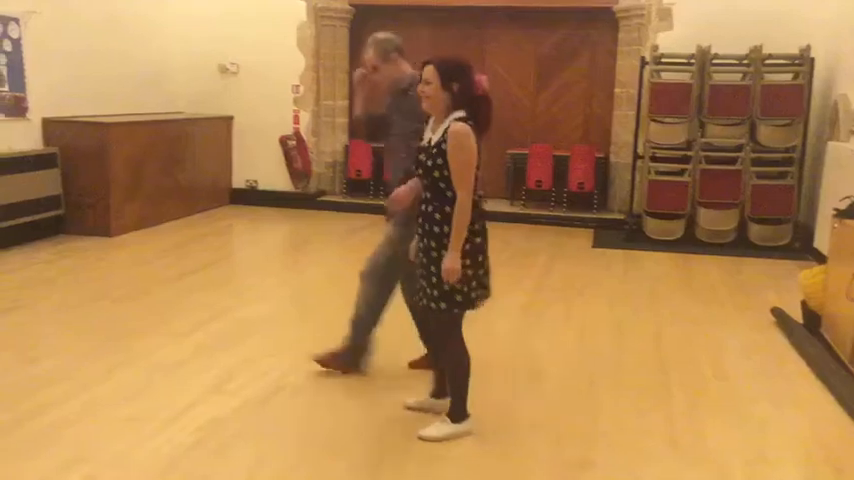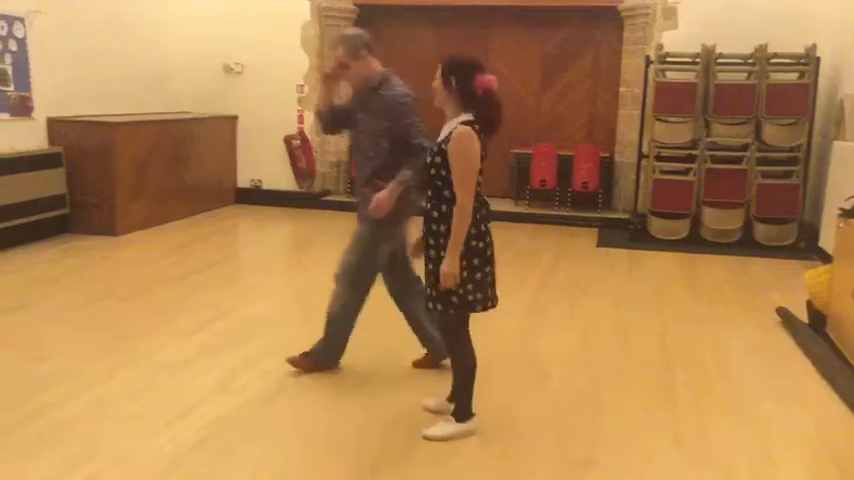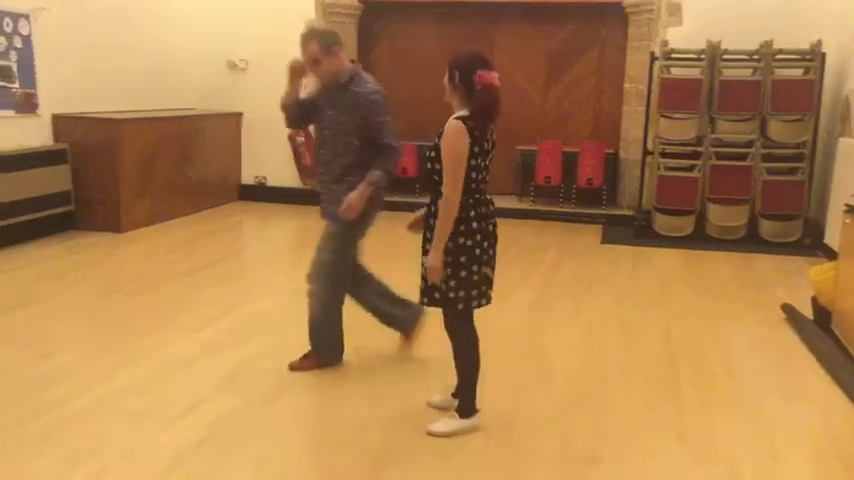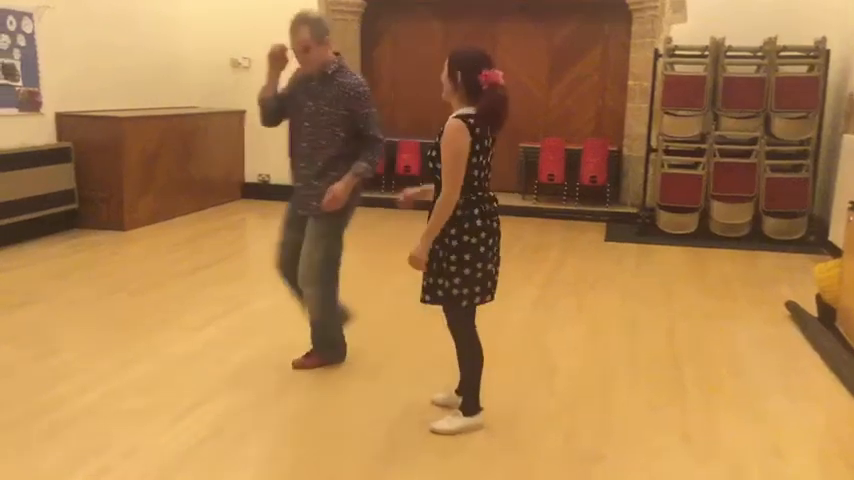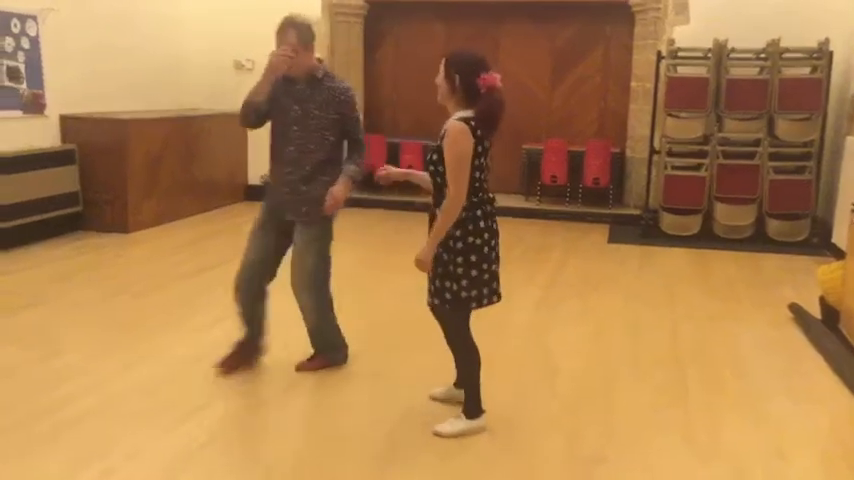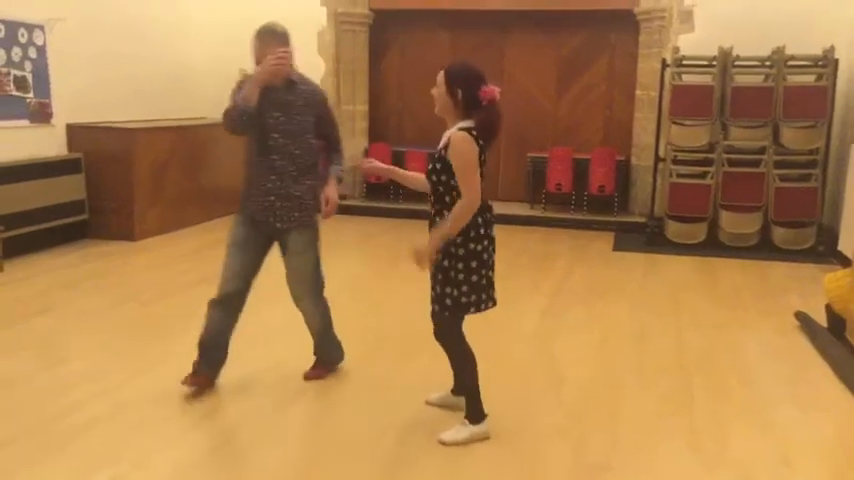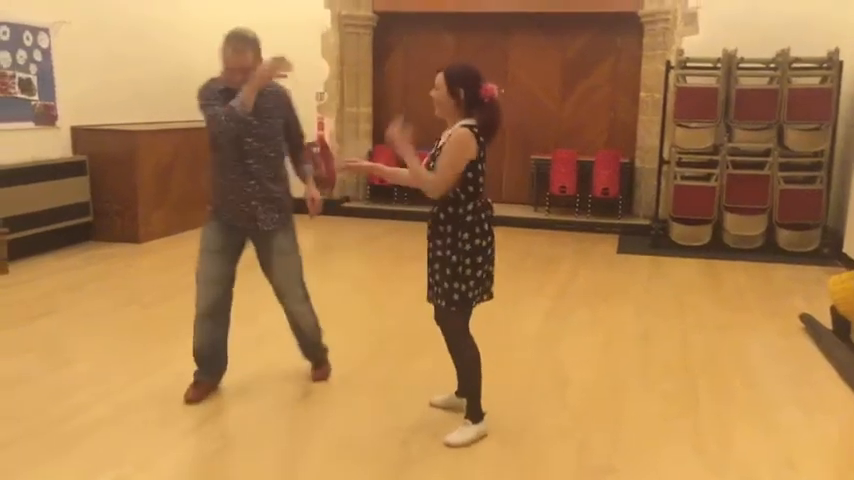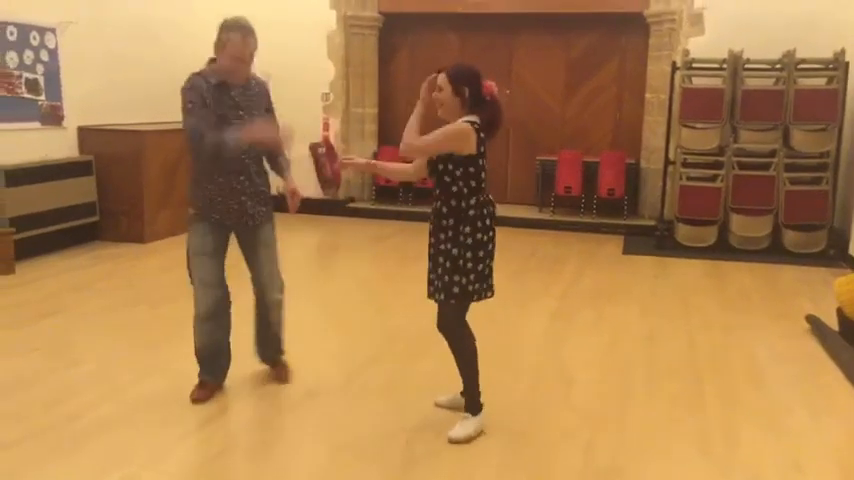
dt=0.2s
person 1, frame 1
left shoulder: (460, 131)
right shoulder: (432, 127)
left elbow: (465, 198)
left wrist: (454, 252)
right wrist: (422, 239)
left hip: (456, 238)
right hip: (433, 234)
left knee: (447, 325)
right knee: (429, 315)
left ankle: (459, 416)
right ankle: (440, 393)
person 1, frame 2
left shoulder: (463, 133)
right shoulder: (454, 128)
left elbow: (465, 200)
left wrist: (452, 255)
right wrist: (427, 235)
left hip: (460, 241)
right hip: (444, 235)
left knee: (454, 326)
right knee: (447, 323)
left ankle: (464, 416)
right ankle: (456, 397)
person 1, frame 3
left shoulder: (456, 128)
right shoulder: (478, 124)
left elbow: (452, 195)
left wrist: (436, 250)
right wrist: (427, 214)
left hip: (459, 235)
right hip: (470, 231)
left knee: (457, 322)
right knee: (457, 319)
left ankle: (467, 412)
right ankle: (461, 393)
person 1, frame 4
left shoulder: (457, 126)
right shoulder: (480, 122)
left elbow: (451, 193)
left wrist: (424, 242)
right wrist: (422, 191)
left hip: (462, 231)
right hip: (476, 226)
left knee: (460, 320)
right knee: (459, 316)
left ankle: (471, 410)
right ankle: (464, 391)
person 1, frame 5
left shoulder: (458, 129)
right shoulder: (471, 123)
left elbow: (456, 196)
left wrist: (430, 245)
right wrist: (405, 175)
left hip: (464, 234)
right hip: (468, 232)
left knee: (455, 319)
right knee: (445, 309)
left ankle: (473, 413)
right ankle: (462, 385)
person 1, frame 6
left shoulder: (461, 139)
right shoulder: (457, 135)
left elbow: (470, 200)
right elbow: (436, 186)
left wrist: (433, 243)
right wrist: (389, 171)
left hip: (463, 243)
right hip: (455, 241)
left knee: (447, 328)
right knee: (445, 320)
left ankle: (476, 419)
right ankle: (460, 391)
person 1, frame 7
left shoulder: (462, 136)
right shoulder: (454, 133)
left elbow: (434, 186)
right elbow: (425, 180)
left wrist: (404, 148)
right wrist: (374, 168)
left hip: (464, 237)
right hip: (451, 236)
left knee: (455, 324)
right knee: (449, 319)
left ankle: (476, 417)
right ankle: (464, 393)
person 1, frame 8
left shoulder: (464, 130)
right shoulder: (456, 132)
left elbow: (409, 148)
right elbow: (415, 170)
left wrist: (420, 107)
right wrist: (369, 165)
left hip: (467, 234)
right hip: (452, 231)
left knee: (451, 320)
right knee: (451, 316)
left ankle: (475, 410)
right ankle: (469, 393)
person 2, frame 1
left shoulder: (423, 97)
right shoulder: (398, 95)
right elbow: (366, 130)
right wrist: (362, 96)
left knee: (377, 274)
right knee: (415, 277)
left ankle: (353, 353)
person 2, frame 2
left shoulder: (396, 97)
right shoulder: (365, 93)
left elbow: (421, 152)
right elbow: (331, 125)
left wrist: (393, 190)
right wrist: (328, 89)
left hip: (385, 204)
right hip: (372, 200)
left knee: (351, 277)
right knee: (400, 276)
left ankle: (326, 353)
right ankle: (438, 346)
person 2, frame 3
left shoulder: (367, 94)
right shoulder: (327, 89)
left elbow: (389, 152)
right elbow: (295, 121)
left wrist: (363, 191)
right wrist: (293, 83)
left hip: (352, 200)
right hip: (334, 197)
left knee: (324, 276)
right knee: (346, 272)
left ankle: (325, 350)
right ankle: (405, 316)
person 2, frame 4
left shoulder: (351, 86)
right shoulder: (301, 80)
left elbow: (373, 144)
right elbow: (269, 117)
left wrist: (348, 182)
right wrist: (273, 73)
left hip: (331, 195)
right hip: (303, 193)
left knee: (314, 274)
right knee: (287, 265)
left ankle: (328, 347)
right ankle: (334, 315)
person 2, frame 5
left shoulder: (337, 91)
right shoulder: (278, 83)
left elbow: (357, 145)
right elbow: (249, 120)
left wrist: (344, 183)
right wrist: (268, 76)
left hip: (313, 203)
right hip: (278, 198)
left knee: (307, 282)
right knee: (250, 275)
left ankle: (331, 350)
right ankle: (250, 343)
person 2, frame 6
left shoulder: (310, 94)
right shoulder: (250, 87)
left elbow: (333, 146)
right elbow: (234, 124)
left wrist: (331, 183)
right wrist: (258, 77)
left hip: (298, 209)
right hip: (253, 208)
left knee: (305, 289)
right knee: (229, 289)
left ankle: (329, 354)
right ankle: (207, 366)
person 2, frame 7
left shoulder: (277, 96)
right shoulder: (212, 92)
left elbow: (296, 145)
right elbow: (223, 129)
left wrist: (309, 183)
right wrist: (252, 85)
left hip: (273, 210)
right hip: (225, 212)
left knee: (292, 290)
right knee: (211, 296)
left ankle: (316, 353)
right ankle: (207, 373)
person 2, frame 8
left shoulder: (257, 87)
right shoulder: (197, 88)
right elbow: (202, 143)
left wrist: (286, 176)
right wrist: (250, 133)
left hip: (256, 204)
right hip: (210, 208)
left knee: (270, 287)
right knee: (209, 296)
left ankle: (272, 353)
right ankle: (211, 374)
